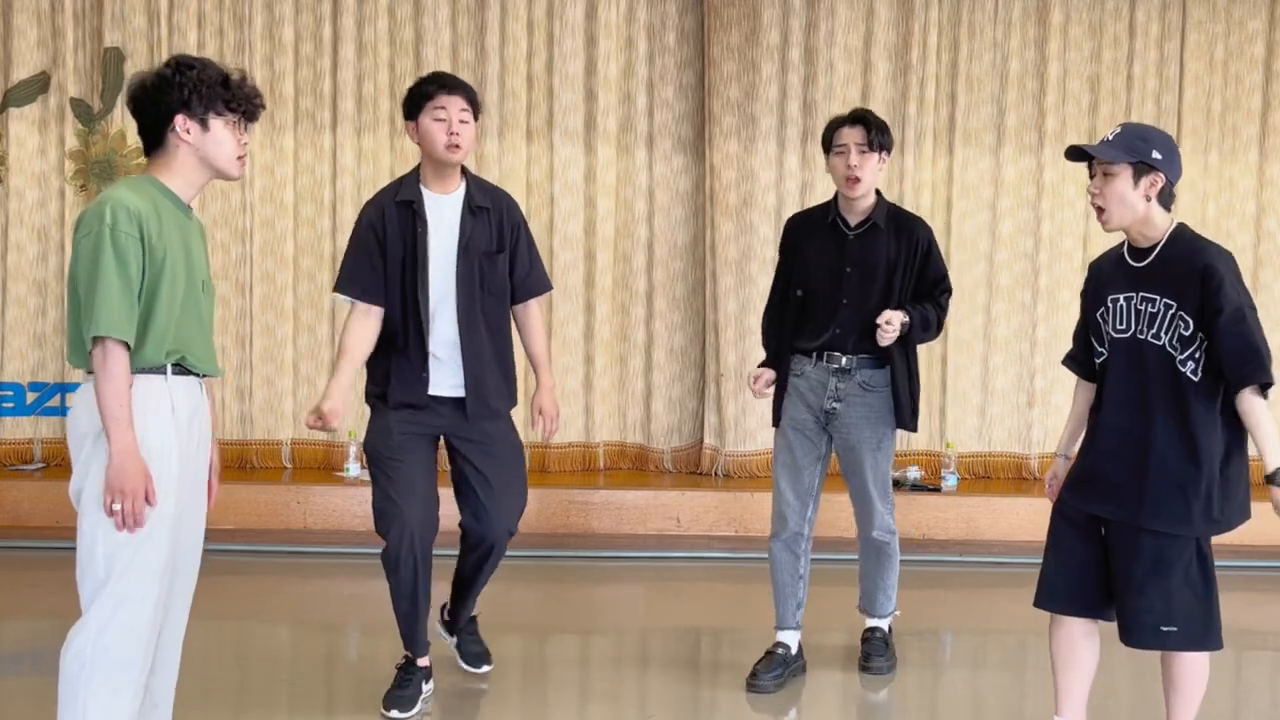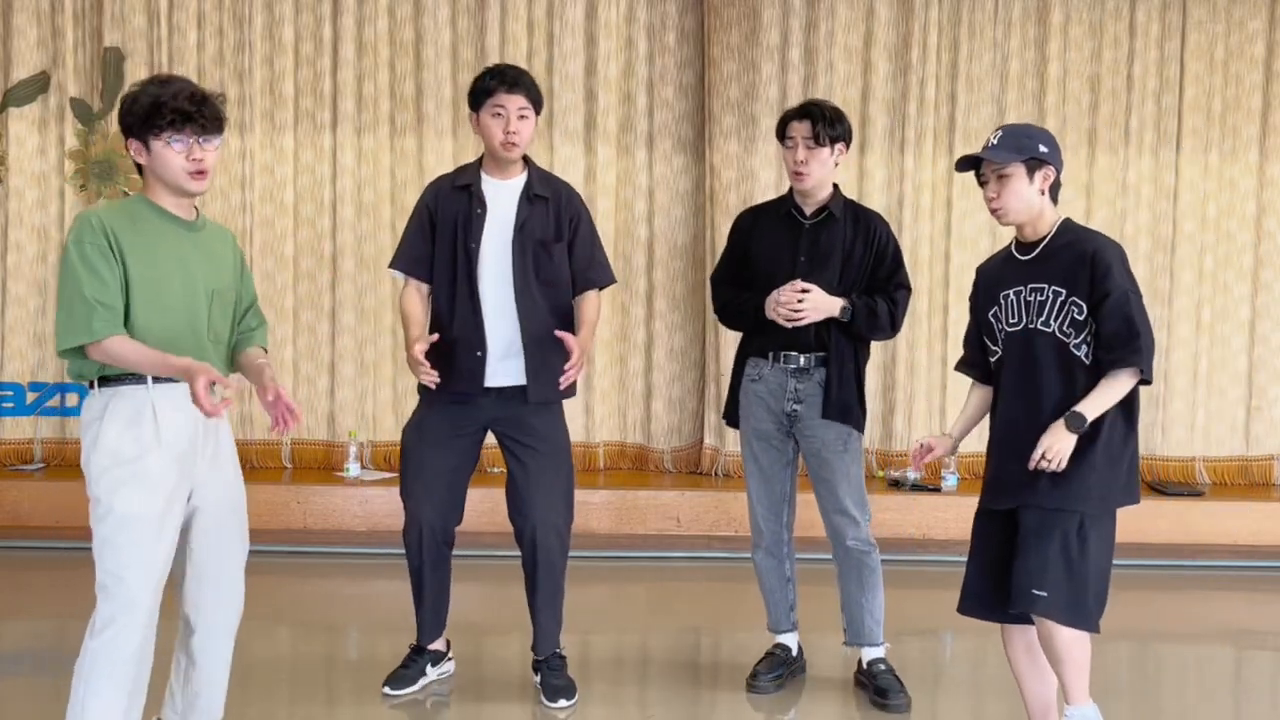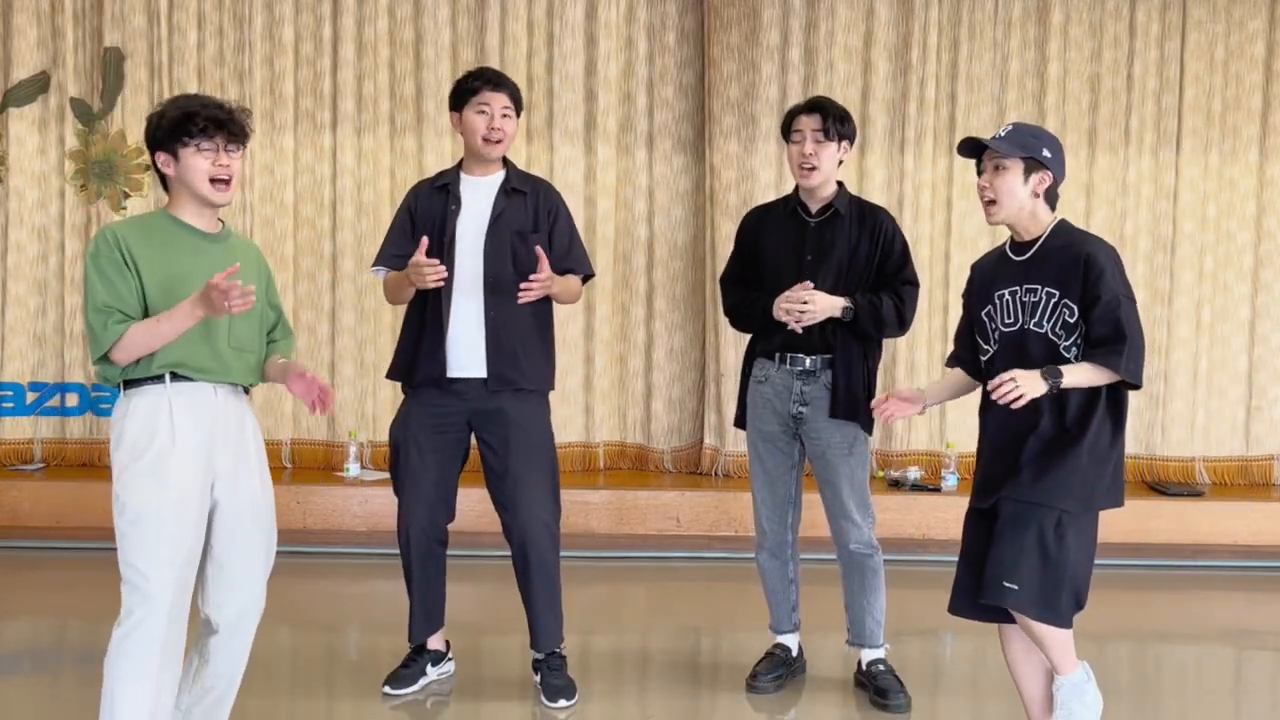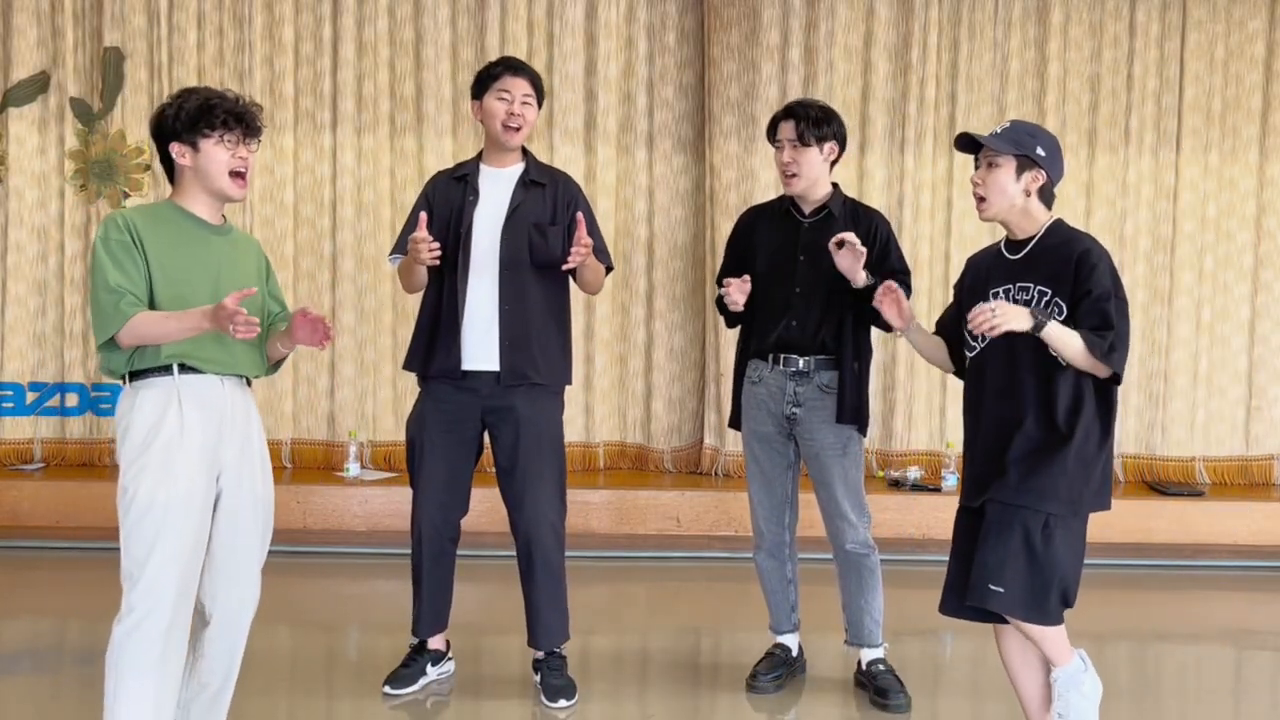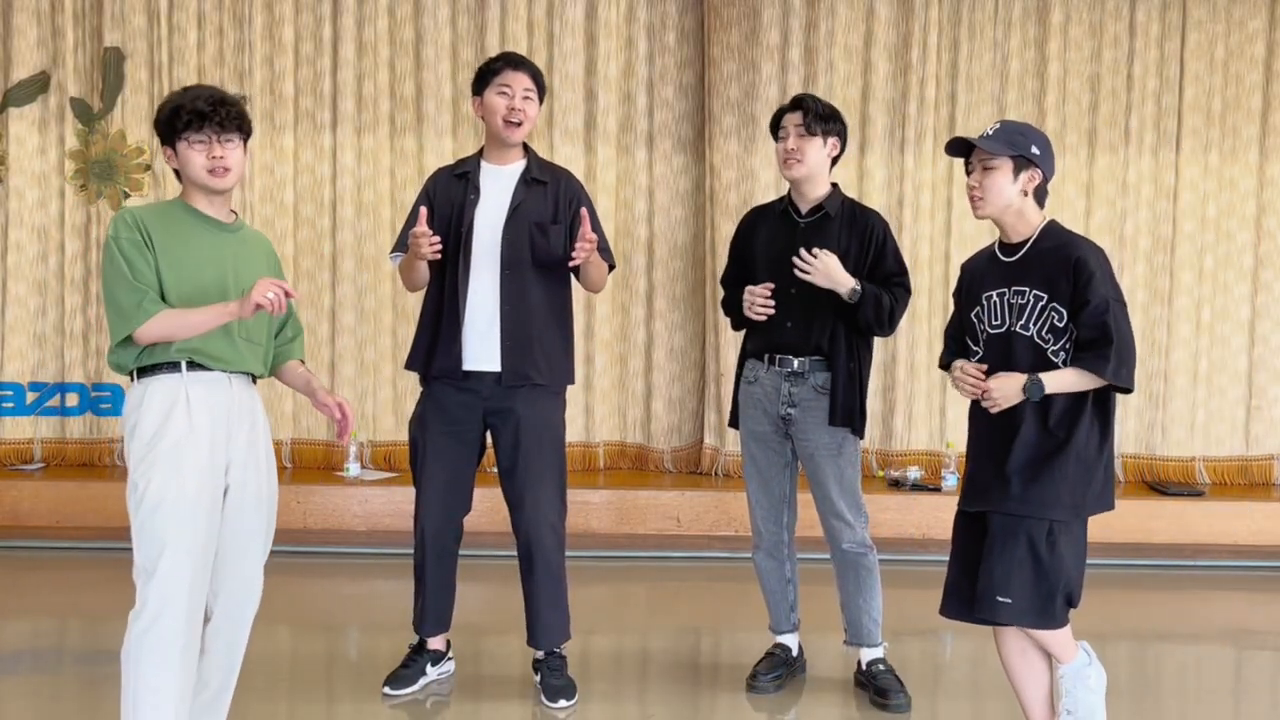
dt=1s
person 1, frame 1
left shoulder: (498, 209)
right shoulder: (384, 211)
left elbow: (526, 300)
right elbow: (363, 309)
left wrist: (545, 380)
right wrist: (338, 387)
left hip: (481, 398)
right hip: (403, 399)
left knee: (496, 522)
right knee: (406, 531)
left ankle: (459, 613)
right ankle: (417, 661)
person 1, frame 2
left shoulder: (560, 201)
right shoulder: (443, 196)
left elbow: (589, 288)
right elbow: (413, 283)
left wrist: (583, 342)
right wrist: (415, 341)
left hip: (532, 392)
right hip: (452, 389)
left knee: (545, 524)
right knee: (426, 519)
left ankle: (548, 655)
right ankle: (431, 645)
person 1, frame 3
left shoulder: (539, 197)
right shoulder: (425, 197)
left elbow: (576, 285)
right elbow: (390, 291)
left wrist: (550, 284)
right wrist: (412, 277)
left hip: (514, 386)
right hip: (434, 384)
left knee: (534, 519)
right knee: (419, 517)
left ankle: (549, 654)
right ankle: (430, 646)
person 1, frame 4
left shoulder: (558, 190)
right shoulder: (445, 188)
left elbow: (595, 283)
right elbow: (410, 283)
left wrist: (584, 260)
right wrist: (416, 258)
left hip: (528, 380)
right hip: (449, 377)
left knee: (539, 519)
right knee: (432, 514)
left ankle: (549, 654)
right ankle: (431, 646)
person 1, frame 5
left shoulder: (560, 188)
right shoulder: (445, 184)
left elbow: (598, 282)
right elbow: (411, 281)
left wrist: (587, 258)
right wrist: (417, 255)
left hip: (530, 380)
right hip: (451, 376)
left knee: (540, 519)
right knee: (435, 514)
left ankle: (550, 654)
right ankle: (432, 646)
person 2, frame 1
left shoulder: (187, 222)
right shoulder: (121, 209)
right elbow: (107, 338)
left wrist: (208, 438)
right wrist: (122, 449)
left hip: (186, 411)
right hip: (135, 410)
left knee: (168, 599)
right knee: (121, 603)
person 2, frame 2
left shoulder: (222, 241)
right shoulder: (101, 227)
left elbow: (242, 337)
right elbow: (96, 338)
left wrist: (265, 382)
right wrist: (182, 368)
left hip: (206, 425)
right hip: (132, 420)
left knee: (219, 598)
right knee: (130, 601)
person 2, frame 3
left shoulder: (247, 254)
right shoulder: (121, 240)
right elbow: (119, 345)
left wrist: (295, 375)
right wrist: (200, 305)
left hip: (236, 422)
right hip: (160, 417)
left knee: (241, 597)
right knee: (156, 595)
person 2, frame 4
left shoulder: (248, 249)
right shoulder: (129, 227)
right elbow: (125, 326)
left wrist: (291, 336)
right wrist: (208, 317)
left hip: (240, 413)
right hip: (165, 407)
left knee: (235, 591)
right knee: (159, 588)
person 2, frame 5
left shoulder: (260, 246)
right shoulder: (137, 226)
left elbow: (279, 347)
right elbow: (143, 325)
left wrist: (316, 391)
right wrist: (236, 307)
left hip: (245, 411)
right hip: (172, 404)
left knee: (237, 588)
right knee: (172, 586)
person 3, frame 1
left shoulder: (909, 233)
right shoulder: (802, 229)
left elbow: (936, 304)
left wrist: (905, 320)
right wrist: (771, 360)
left hip: (869, 386)
right hip: (803, 381)
left knee: (875, 517)
right knee: (790, 518)
left ankle: (878, 626)
right ankle: (787, 642)
person 3, frame 2
left shoulder: (867, 227)
right shoulder: (754, 223)
left elbow: (892, 311)
right elbow: (723, 299)
left wrist: (836, 306)
right wrist: (763, 306)
left hip: (830, 387)
right hip: (762, 382)
left knee: (851, 527)
right knee: (768, 524)
left ankle: (872, 657)
right ankle: (785, 644)
person 3, frame 3
left shoulder: (873, 224)
right shoulder: (761, 223)
left elbow: (900, 307)
right elbow: (733, 301)
left wrist: (839, 306)
right wrist: (772, 308)
left hip: (837, 388)
right hip: (769, 383)
left knee: (855, 530)
right knee: (772, 525)
left ankle: (872, 657)
right ankle: (786, 644)
person 3, frame 4
left shoulder: (865, 225)
right shoulder: (756, 223)
right elbow: (731, 306)
left wrist: (861, 279)
right wrist: (732, 302)
left hip: (830, 389)
right hip: (763, 385)
left knee: (850, 529)
right knee: (770, 526)
left ankle: (871, 657)
right ankle: (786, 643)
person 3, frame 5
left shoulder: (863, 225)
right shoulder: (757, 223)
left elbow: (891, 312)
right elbow: (729, 296)
left wrist: (846, 285)
right wrist: (743, 305)
left hip: (826, 390)
right hip: (760, 386)
left knee: (847, 529)
right knee: (768, 526)
left ankle: (871, 657)
right ankle: (785, 644)
person 4, frame 1
left shoulder: (1207, 267)
right shoulder: (1103, 272)
right wrist: (1064, 451)
left hip: (1176, 478)
right hip: (1100, 473)
left knee: (1176, 618)
right knee: (1068, 599)
person 4, frame 2
left shoulder: (1096, 256)
right shoulder: (992, 273)
left elbow: (1132, 361)
left wrist: (1073, 422)
right wrist: (951, 438)
left hip: (1078, 465)
right hip: (1011, 466)
left knee: (1051, 594)
right knee: (1011, 603)
person 4, frame 3
left shoulder: (1090, 259)
right shoulder: (987, 271)
left elbow: (1121, 360)
left wrist: (1047, 378)
right wrist: (922, 398)
left hip: (1068, 460)
right hip: (1001, 459)
left knee: (1024, 586)
right knee: (1001, 602)
person 4, frame 4
left shoulder: (1082, 257)
right shoulder: (981, 267)
left elbow: (1106, 357)
right elbow: (956, 357)
left wrist: (1033, 322)
right wrist: (908, 328)
left hip: (1056, 460)
right hip: (991, 459)
left knee: (1016, 590)
right knee: (993, 602)
person 4, frame 5
left shoulder: (1080, 260)
right shoulder: (977, 270)
left elbow: (1113, 362)
left wrist: (1031, 384)
right wrist: (960, 373)
left hip: (1056, 466)
right hip: (991, 464)
left knee: (1021, 600)
right knee: (998, 609)
left ankle: (1078, 667)
